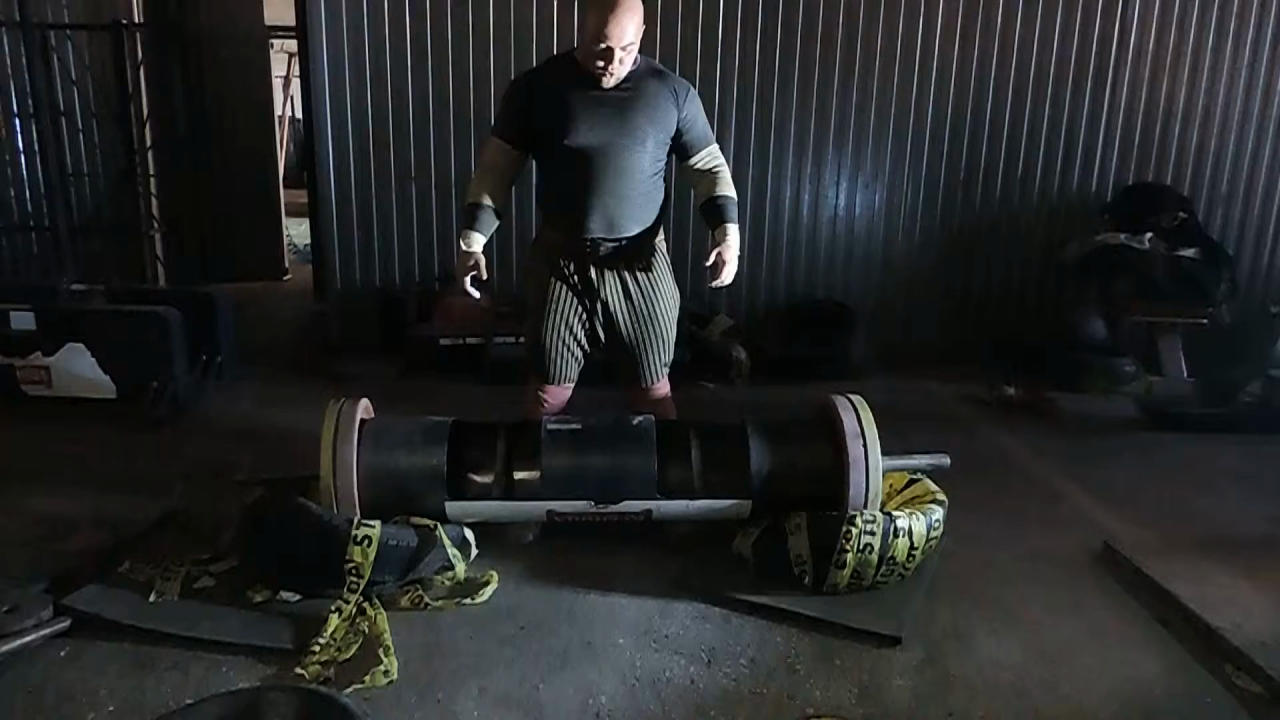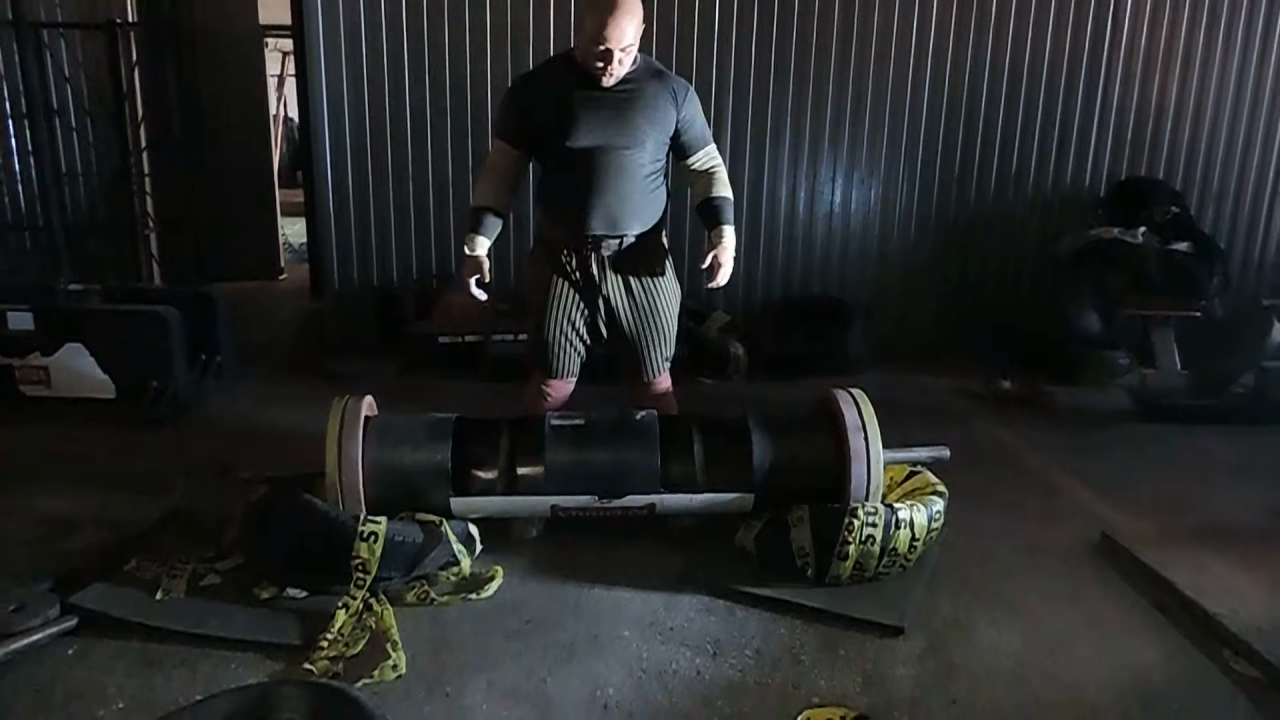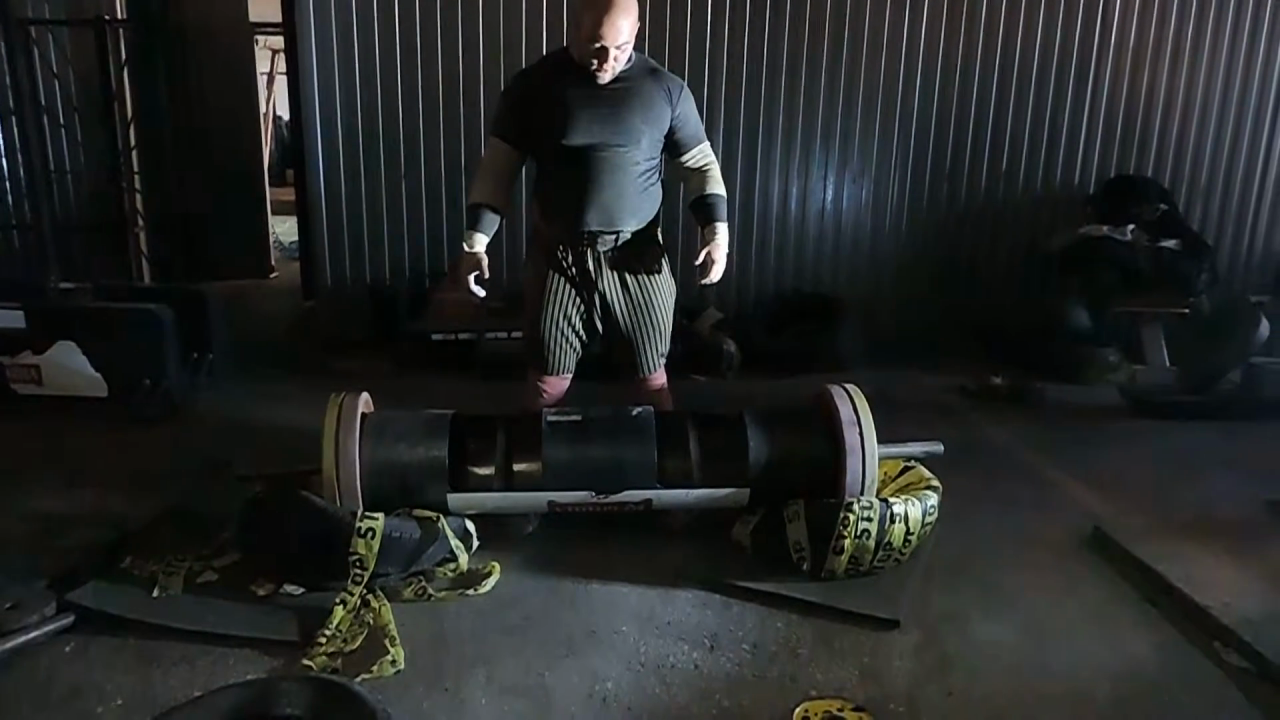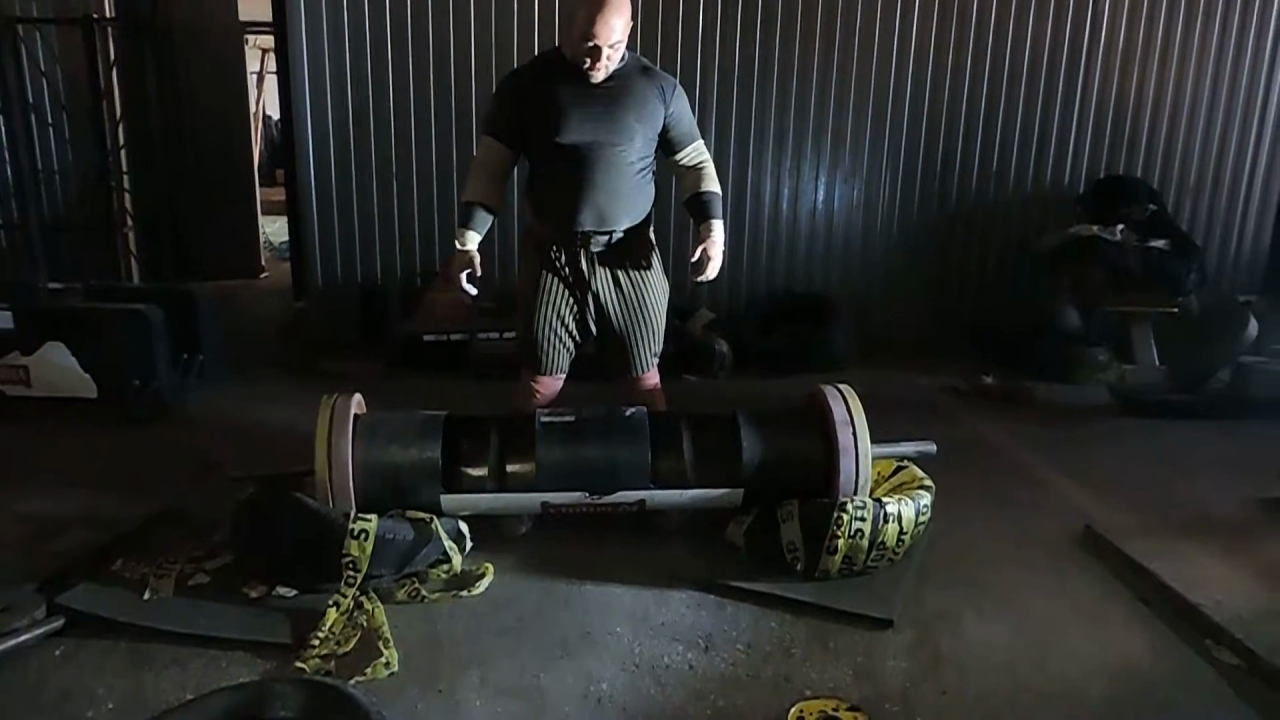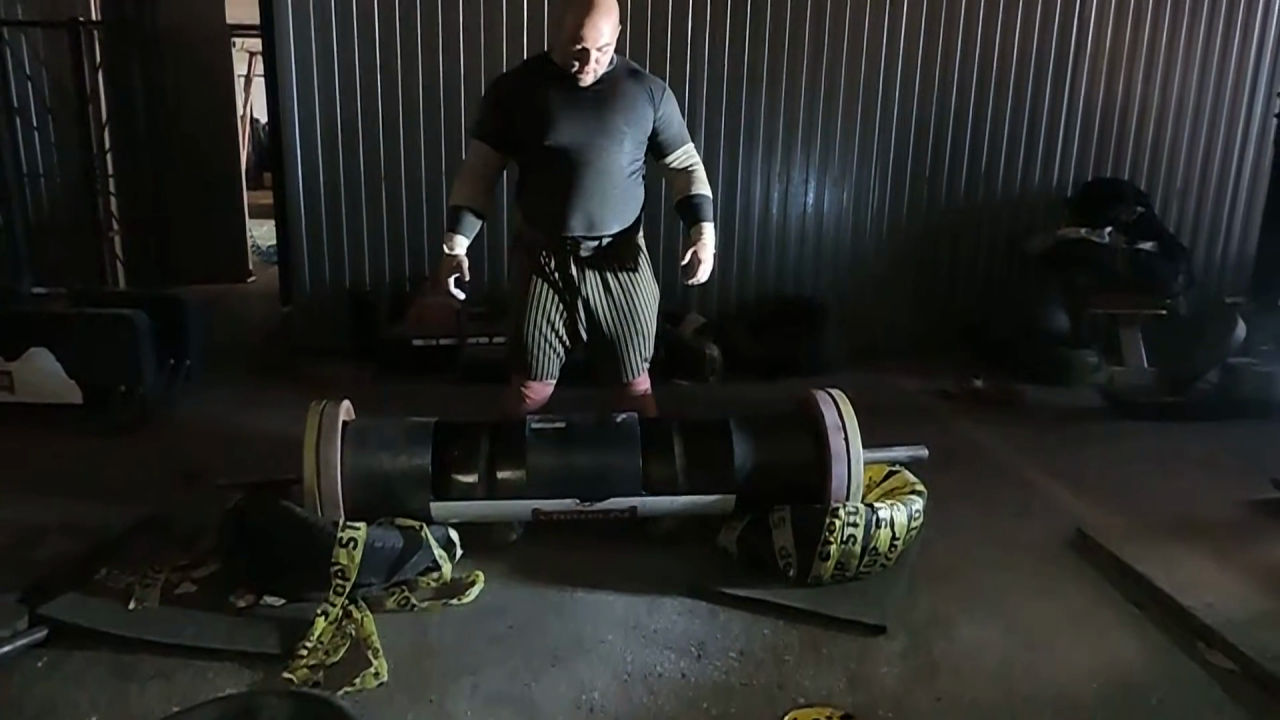
dt=0.4s
person 1, frame 1
left shoulder: (672, 91)
right shoulder: (536, 87)
left elbow: (709, 165)
right elbow: (497, 166)
left wrist: (727, 232)
right wrist: (472, 240)
left hip: (639, 263)
right hip: (559, 260)
left knee: (653, 386)
right knee: (549, 389)
person 1, frame 2
left shoulder: (671, 90)
right shoulder: (536, 87)
left elbow: (706, 166)
right elbow: (501, 170)
left wrist: (723, 235)
right wrist: (477, 244)
left hip: (641, 259)
right hip: (561, 257)
left knee: (655, 380)
right knee: (551, 383)
person 1, frame 3
left shoulder: (666, 88)
right shoulder: (533, 85)
left elbow: (700, 163)
right elbow: (498, 166)
left wrist: (717, 231)
right wrist: (476, 241)
left hip: (637, 255)
right hip: (557, 254)
left knee: (651, 376)
right knee: (548, 379)
person 1, frame 4
left shoulder: (659, 87)
right shoulder: (526, 84)
left elbow: (694, 161)
right elbow: (490, 165)
left wrist: (712, 228)
right wrist: (467, 239)
left hip: (630, 254)
right hip: (551, 253)
left knee: (644, 373)
right knee: (541, 378)
person 1, frame 5
left shoulder: (648, 91)
right shoulder: (516, 88)
left elbow: (684, 164)
right elbow: (479, 169)
left wrist: (702, 231)
right wrist: (456, 243)
left hip: (619, 261)
right hip: (541, 259)
left knee: (634, 379)
right knee: (530, 385)
